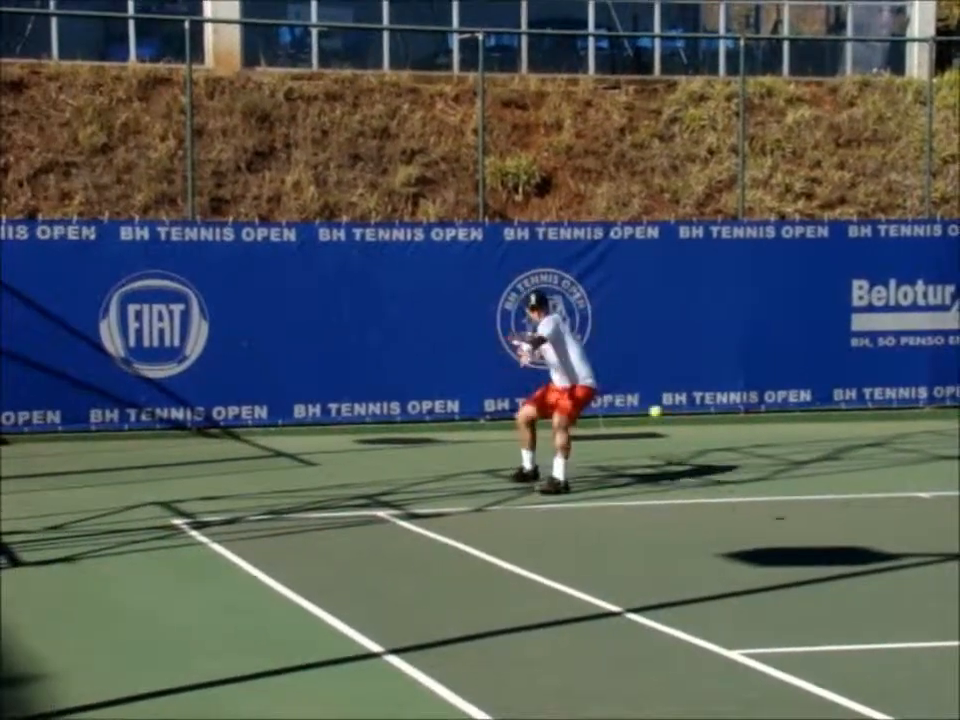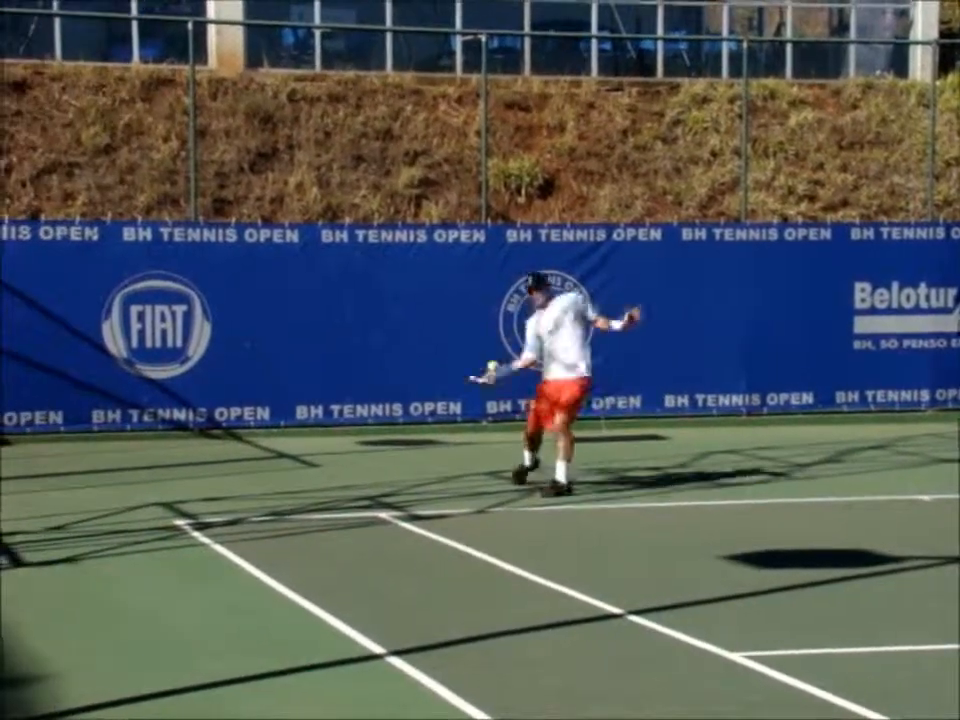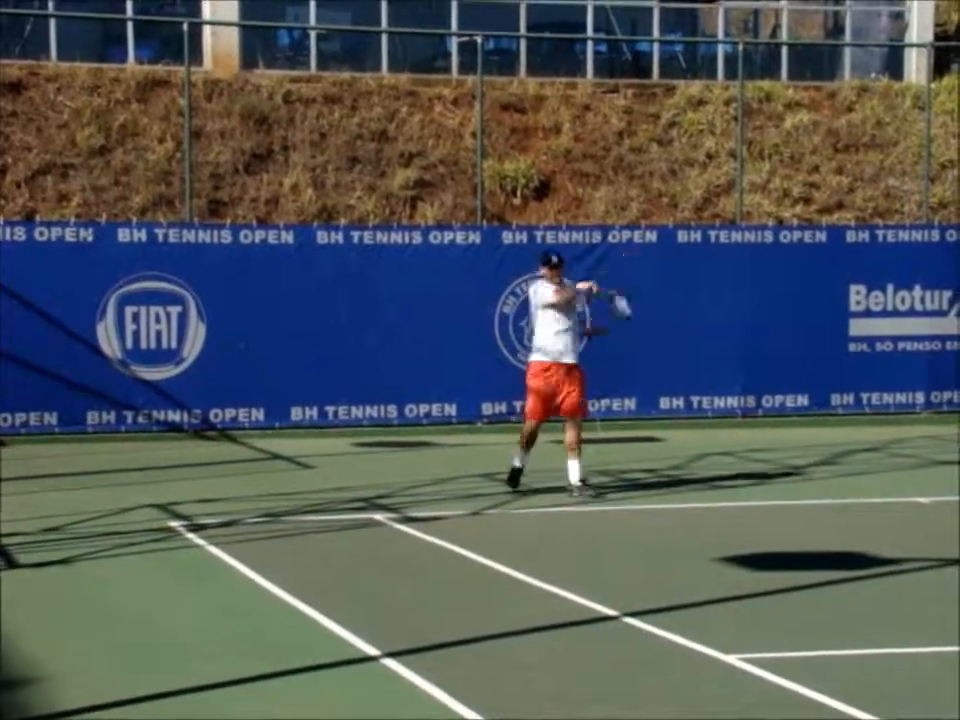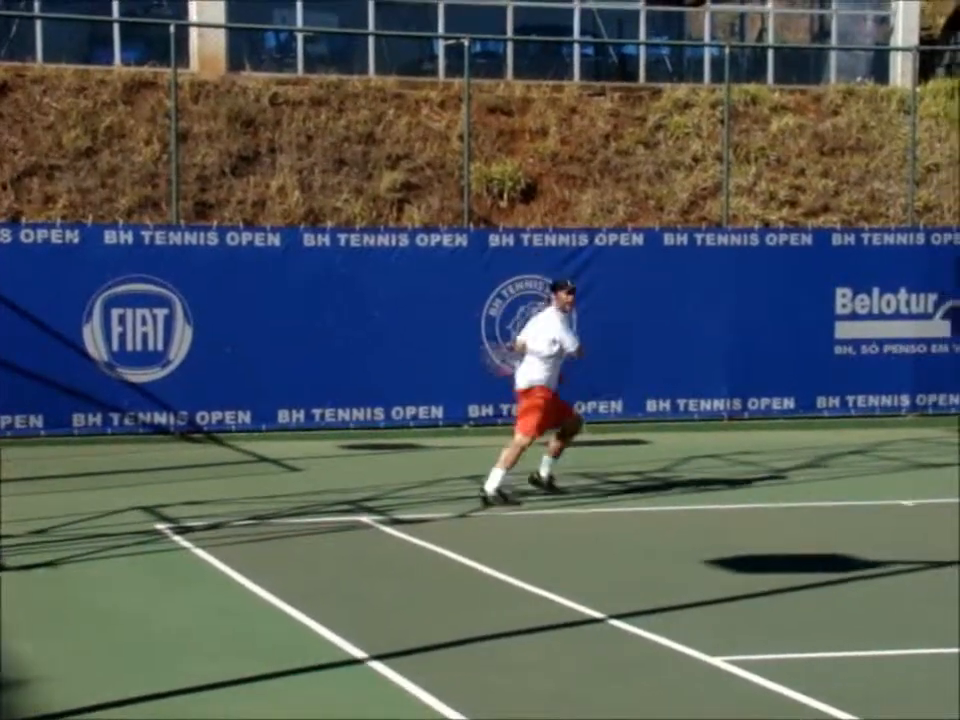
dt=0.2s
person 1, frame 1
left shoulder: (550, 322)
right shoulder: (545, 325)
left elbow: (540, 340)
left wrist: (527, 344)
right wrist: (529, 350)
left hip: (580, 386)
right hip: (558, 385)
left knee: (559, 422)
right knee: (523, 416)
left ankle: (559, 479)
right ankle: (529, 468)
person 1, frame 2
left shoulder: (573, 300)
right shoulder: (533, 323)
left elbow: (597, 321)
right elbow: (530, 359)
left wrist: (621, 323)
right wrist: (502, 371)
left hip: (577, 378)
right hip: (551, 380)
left knee: (561, 422)
right knee: (532, 429)
left ankle: (562, 481)
right ankle: (529, 461)
person 1, frame 3
left shoulder: (568, 287)
right shoulder: (537, 289)
right elbow: (560, 299)
right wrist: (581, 288)
left hip: (570, 365)
right hip: (542, 364)
left knee: (574, 420)
right knee: (533, 421)
left ankle: (576, 481)
right ankle: (518, 466)
person 1, frame 4
left shoulder: (542, 317)
right shoulder: (556, 319)
left elbow: (518, 346)
right elbow: (577, 352)
left hip: (543, 387)
right hip: (535, 387)
left knee: (574, 423)
right knee: (523, 438)
left ankle: (543, 475)
right ankle: (491, 490)
